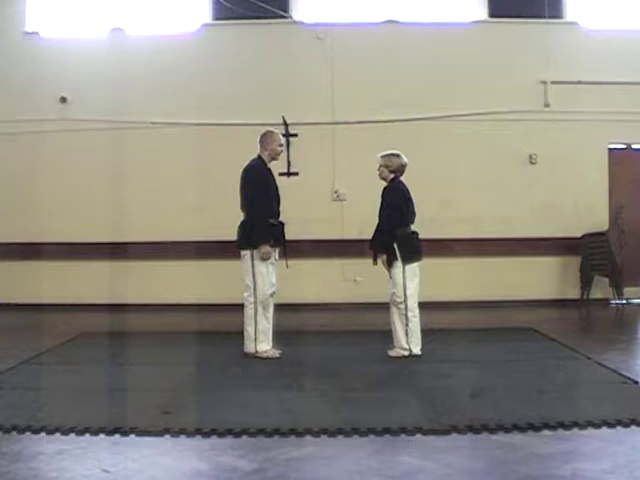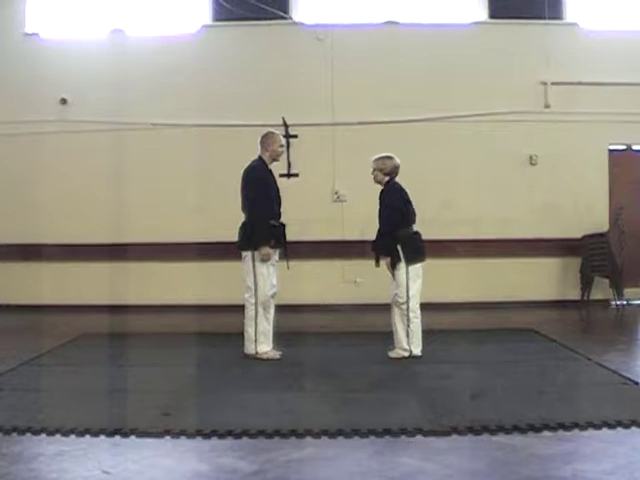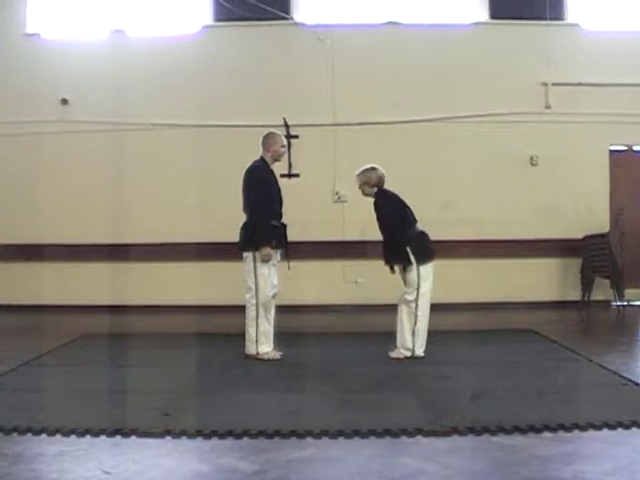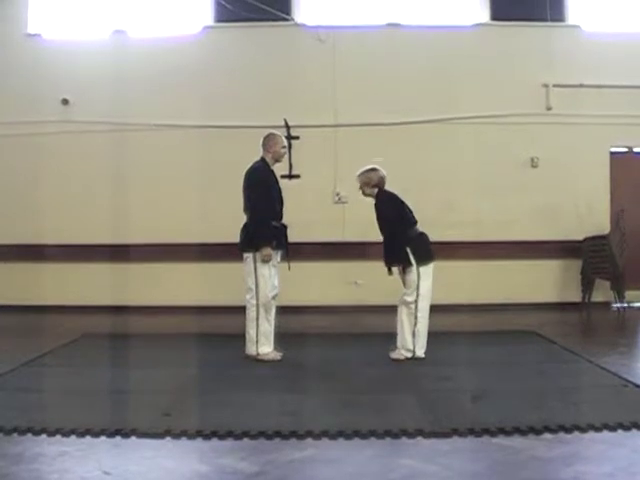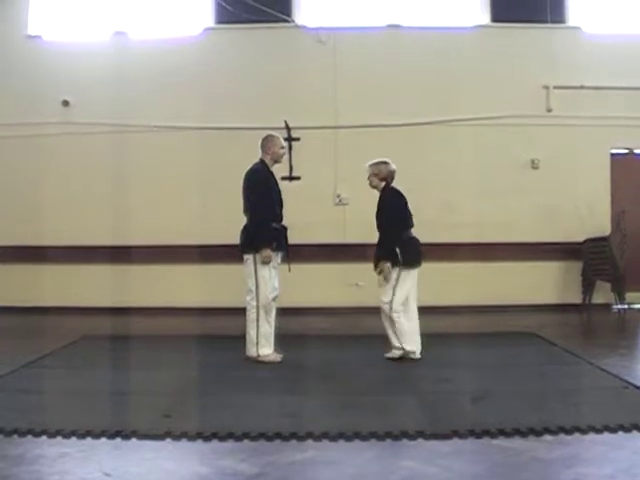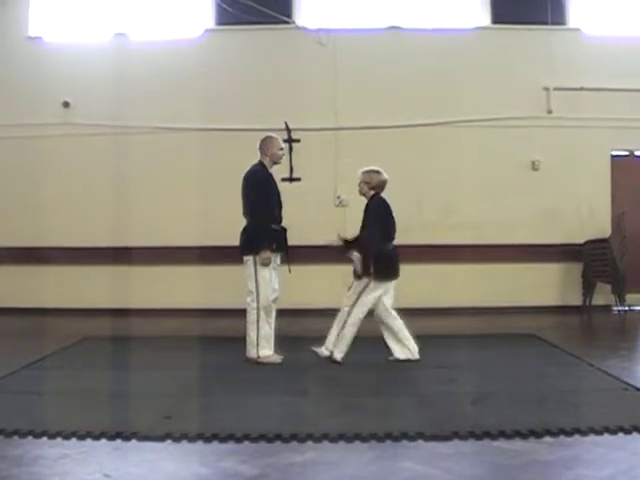
dt=0.3s
person 1, frame 1
left shoulder: (262, 170)
right shoulder: (255, 170)
right elbow: (254, 210)
right wrist: (263, 243)
left hip: (264, 240)
right hip: (257, 242)
left knee: (266, 292)
right knee: (258, 293)
left ankle: (262, 342)
right ankle: (256, 345)
person 1, frame 2
left shoulder: (263, 171)
right shoulder: (256, 171)
right elbow: (255, 211)
right wrist: (263, 244)
left hip: (266, 241)
right hip: (258, 243)
left knee: (267, 293)
right knee: (259, 294)
left ankle: (262, 343)
right ankle: (256, 347)
person 1, frame 3
left shoulder: (264, 171)
right shoulder: (257, 171)
right elbow: (256, 211)
right wrist: (264, 244)
left hip: (266, 241)
right hip: (259, 243)
left knee: (267, 293)
right knee: (260, 294)
left ankle: (263, 344)
right ankle: (257, 347)
person 1, frame 4
left shoulder: (265, 172)
right shoulder: (258, 172)
right elbow: (256, 212)
right wrist: (264, 244)
left hip: (267, 242)
right hip: (259, 244)
left knee: (268, 294)
right knee: (260, 295)
left ankle: (263, 345)
right ankle: (257, 348)
person 1, frame 5
left shoulder: (265, 174)
right shoulder: (257, 174)
right elbow: (256, 214)
right wrist: (264, 246)
left hip: (267, 244)
right hip: (259, 245)
left knee: (268, 296)
right knee: (260, 297)
left ankle: (264, 346)
right ankle: (258, 349)
person 1, frame 6
left shoulder: (264, 175)
right shoulder: (256, 175)
right elbow: (255, 215)
right wrist: (263, 248)
left hip: (267, 245)
right hip: (259, 247)
left knee: (269, 297)
right knee: (260, 298)
left ankle: (264, 348)
right ankle: (258, 351)
person 2, frame 1
left shoulder: (393, 190)
right shoulder: (399, 188)
left elbow: (388, 223)
left wrist: (382, 250)
right wrist: (385, 249)
left hip: (401, 252)
right hip: (404, 249)
left knee: (404, 299)
right knee: (399, 299)
left ankle: (410, 347)
right ankle: (405, 345)
person 2, frame 2
left shoulder: (390, 192)
right shoulder: (395, 190)
left elbow: (389, 226)
left wrist: (385, 252)
right wrist: (388, 252)
left hip: (405, 253)
right hip: (407, 250)
left knee: (406, 300)
right knee: (401, 300)
left ankle: (410, 348)
right ankle: (406, 346)
person 2, frame 3
left shoulder: (383, 201)
right shoulder: (385, 199)
left elbow: (393, 233)
left wrist: (395, 260)
right wrist: (398, 260)
left hip: (416, 254)
right hip: (417, 252)
left knee: (415, 300)
right knee: (408, 300)
left ankle: (413, 348)
right ankle: (407, 346)
person 2, frame 4
left shoulder: (385, 201)
right shoulder: (386, 199)
left elbow: (393, 234)
left wrist: (395, 262)
right wrist: (397, 261)
left hip: (416, 256)
right hip: (416, 253)
left knee: (415, 302)
right knee: (409, 301)
left ankle: (414, 349)
right ankle: (407, 347)
person 2, frame 5
left shoulder: (389, 196)
right shoulder: (391, 195)
left elbow: (389, 231)
left wrist: (384, 258)
right wrist: (383, 256)
left hip: (401, 256)
right hip: (406, 254)
left knee: (389, 303)
right knee: (404, 304)
left ankle: (406, 346)
right ankle: (408, 347)
person 2, frame 6
left shoulder: (376, 206)
right shoulder: (378, 205)
left elbow: (372, 236)
left wrist: (361, 255)
right wrist: (348, 243)
left hip: (378, 267)
right hip: (385, 265)
left knee: (351, 308)
right knee: (384, 311)
left ankle: (334, 351)
right ankle: (408, 351)
